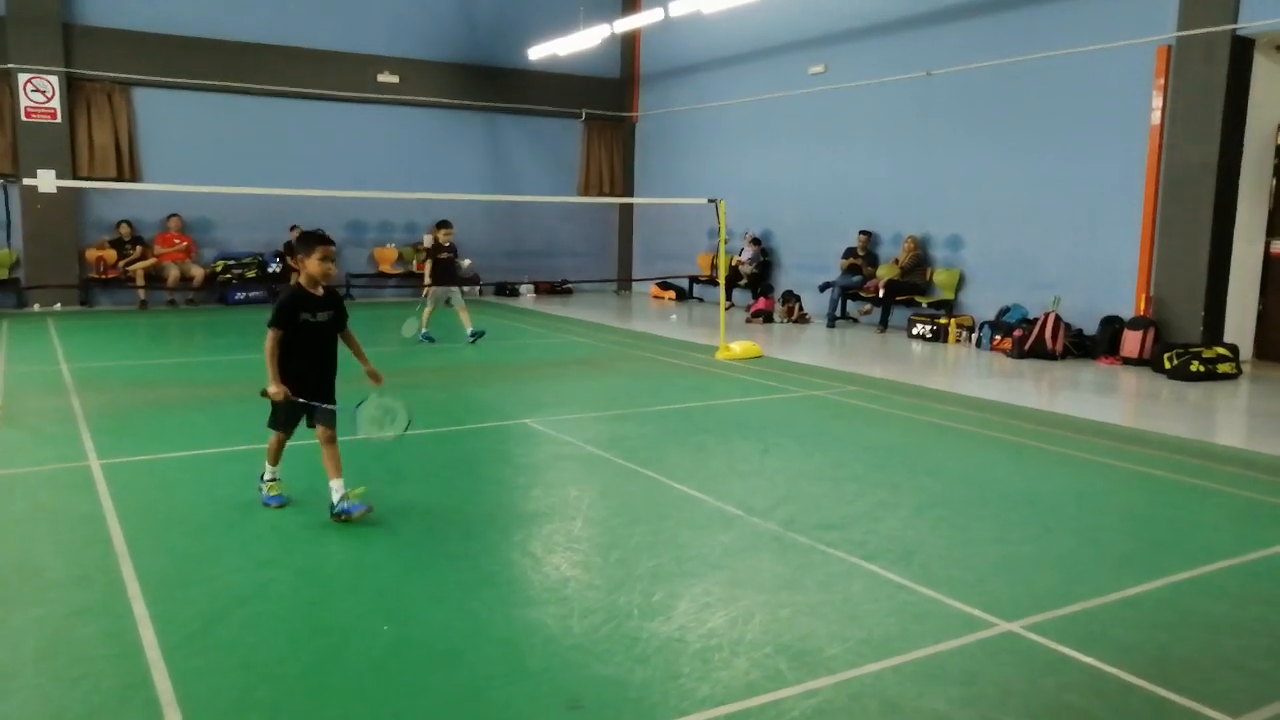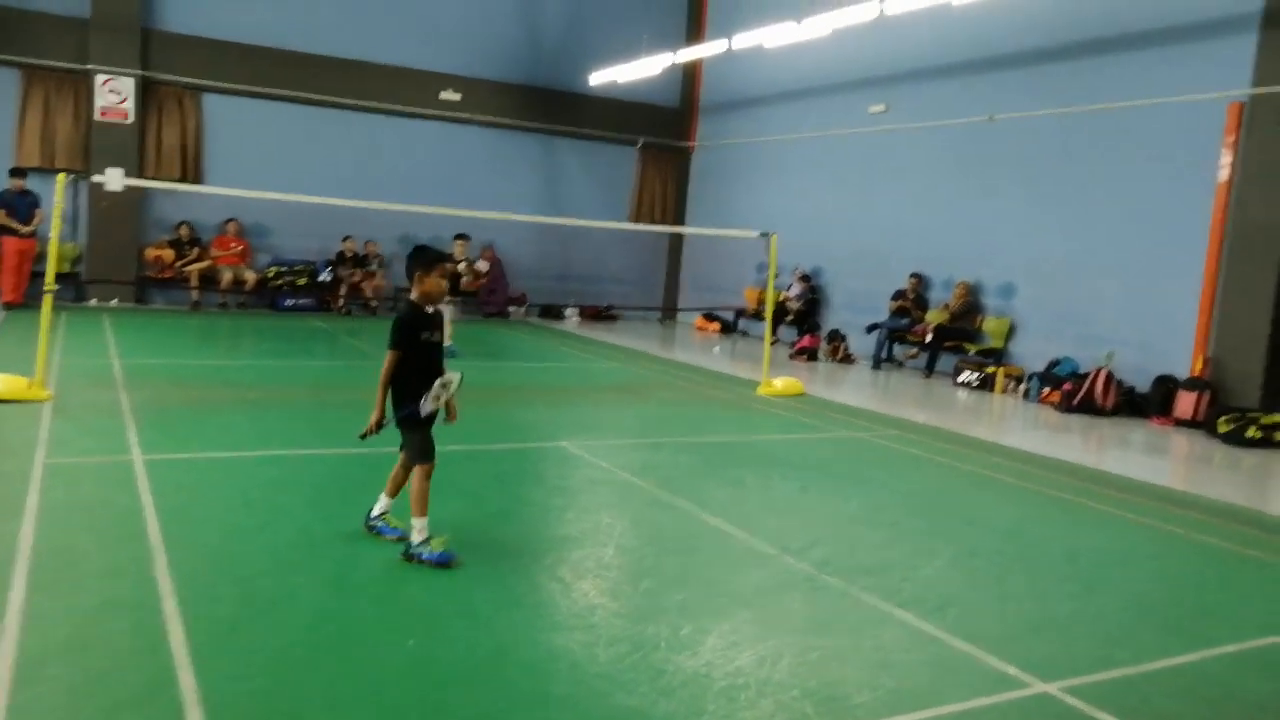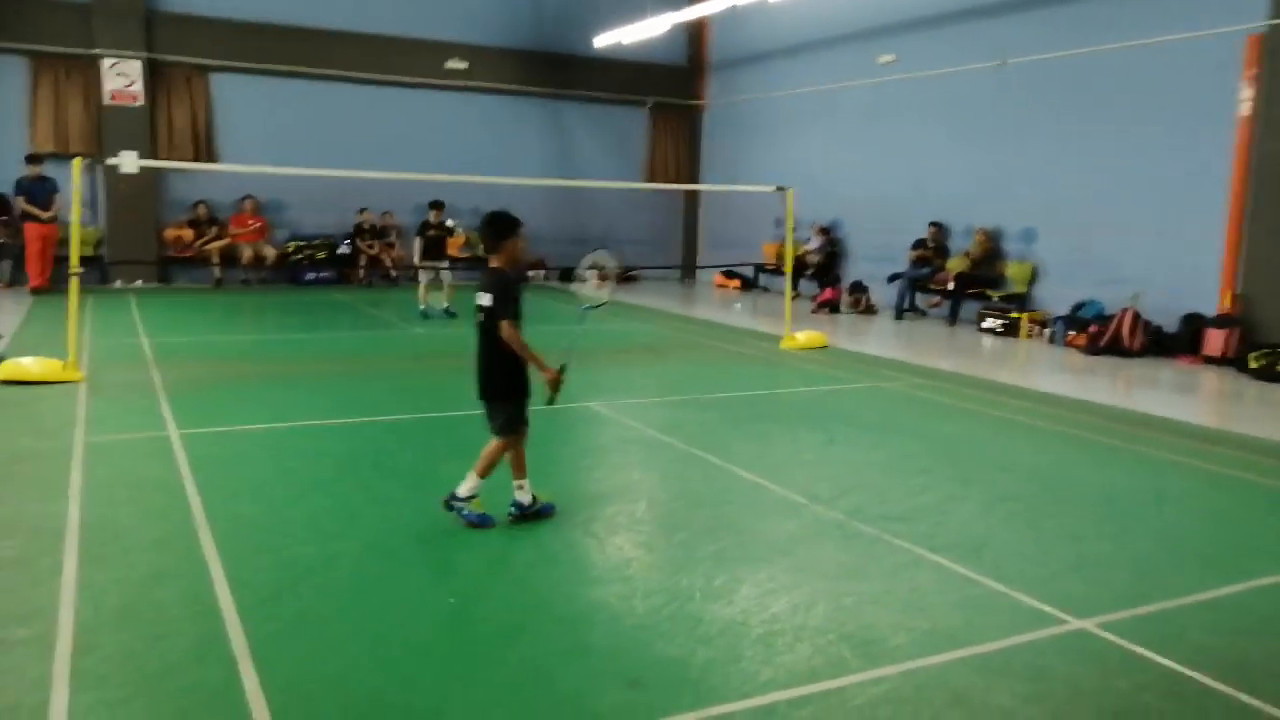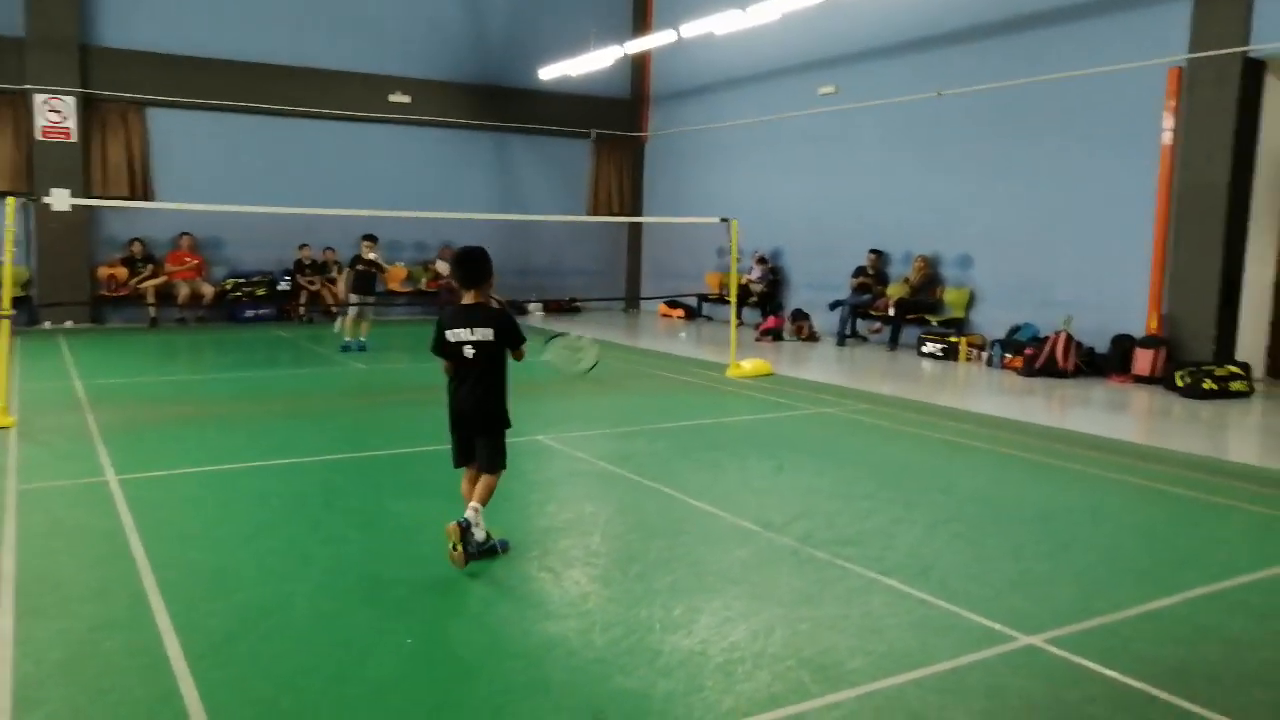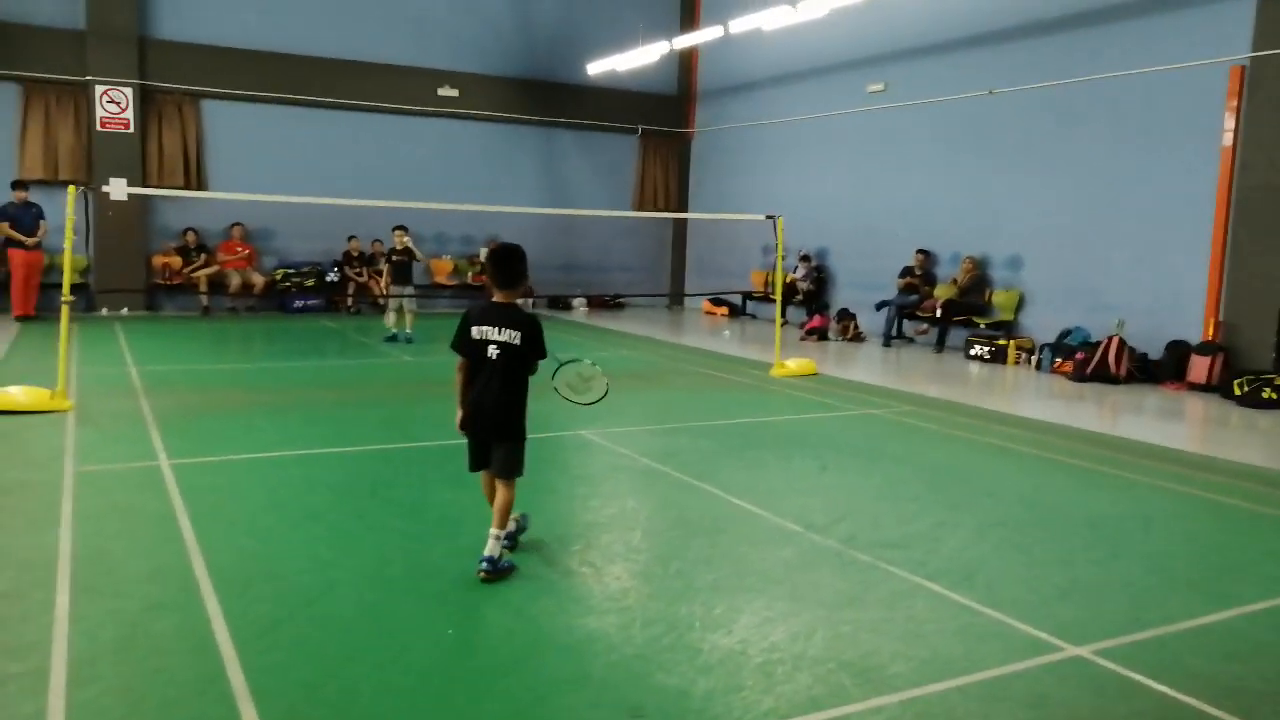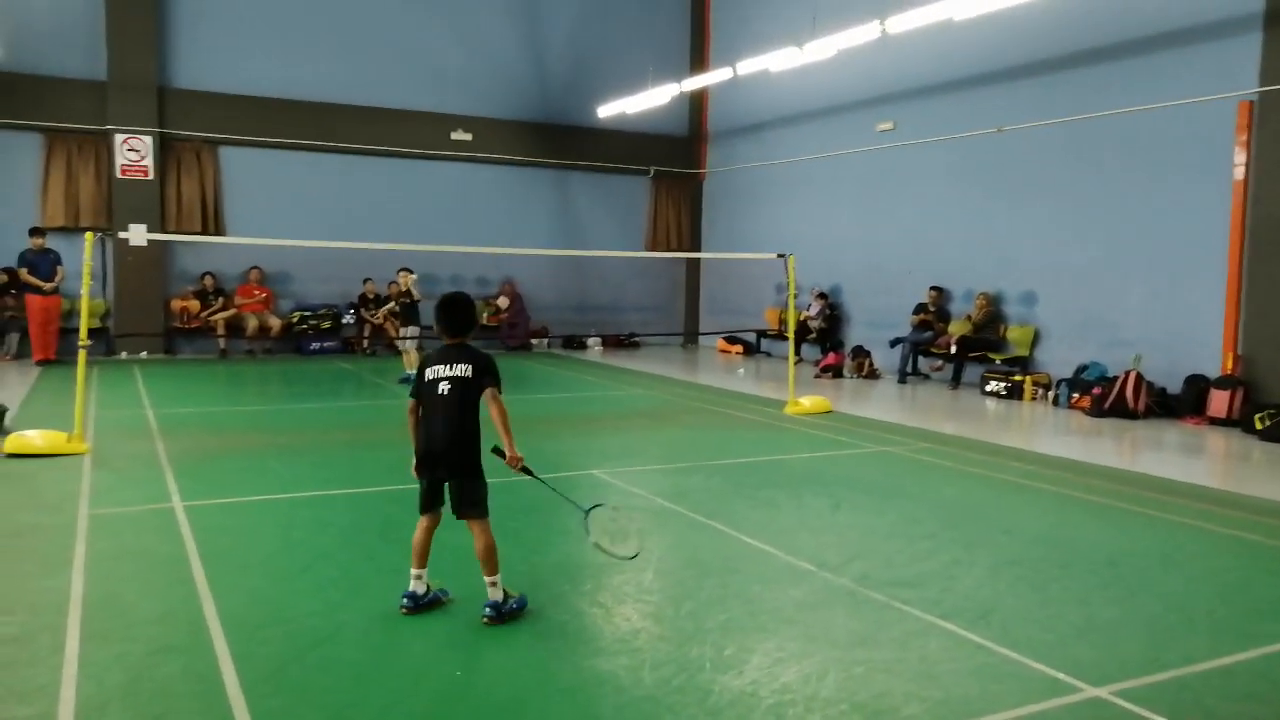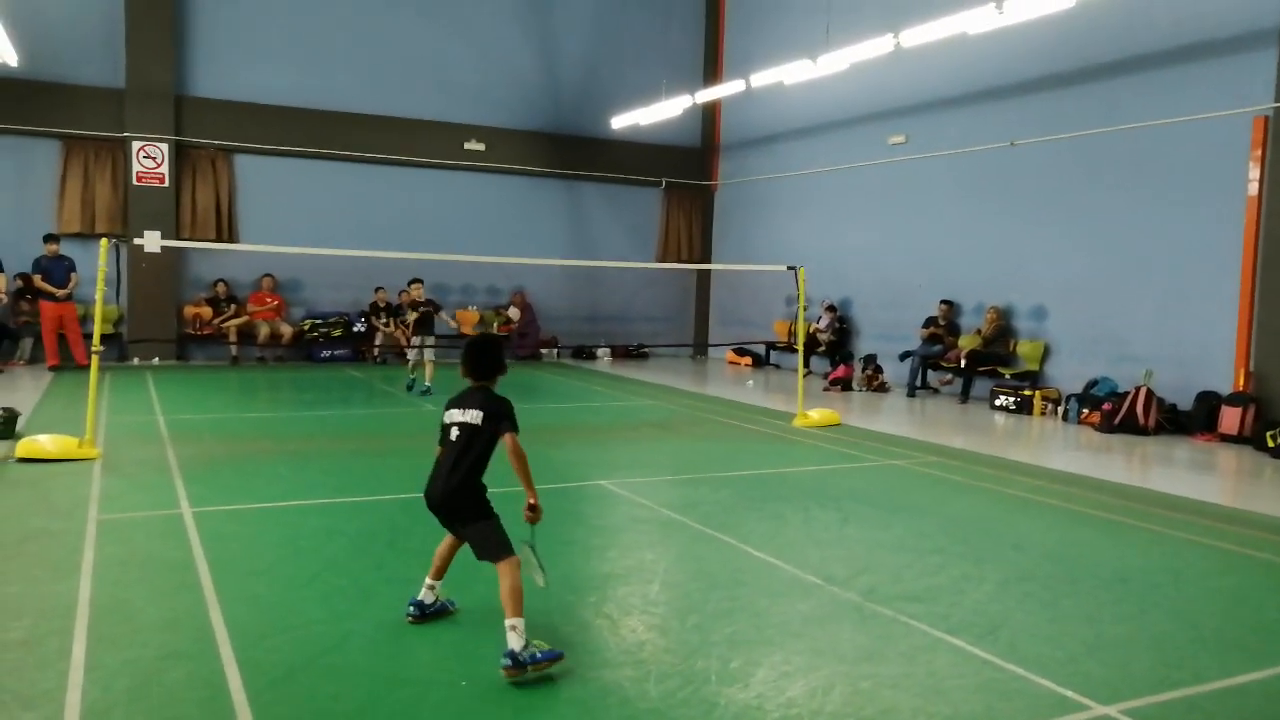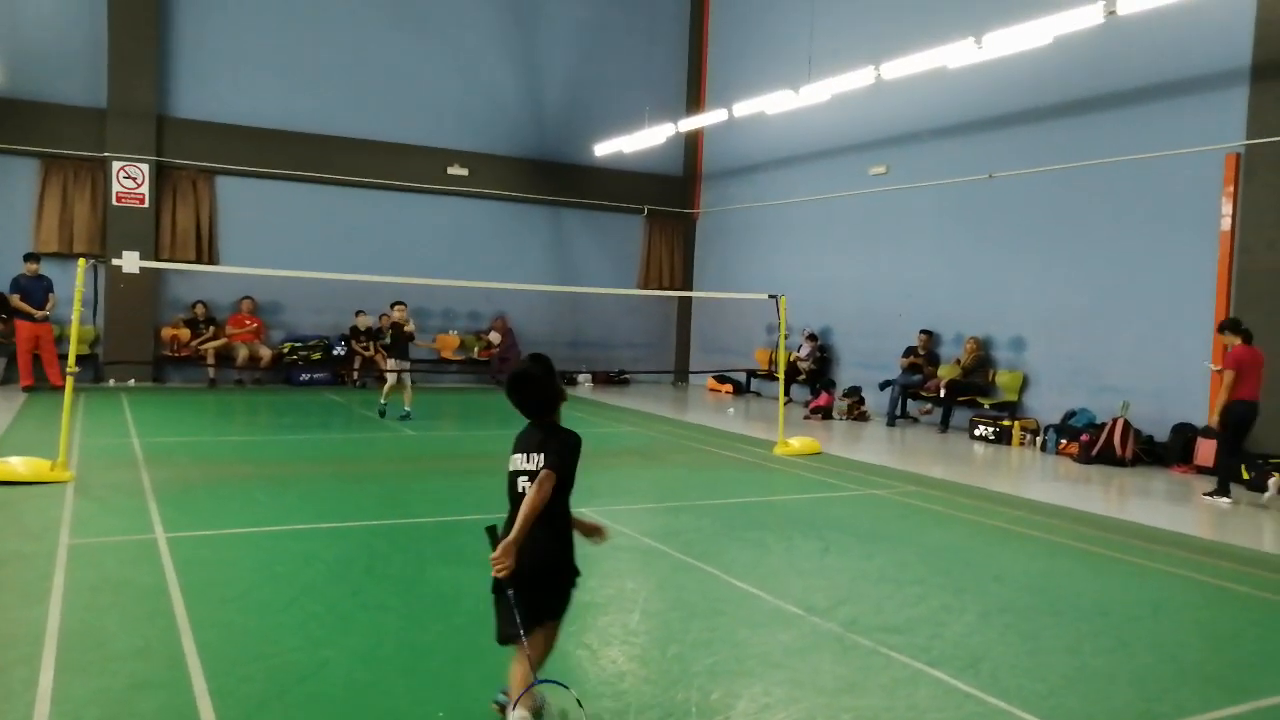
dt=0.5s
person 1, frame 1
left shoulder: (332, 298)
right shoulder: (290, 300)
left elbow: (344, 332)
right elbow: (272, 341)
left wrist: (366, 364)
right wrist: (273, 381)
left hip: (323, 381)
right hip: (293, 382)
left knee: (327, 434)
right knee: (281, 434)
left ankle: (341, 500)
right ankle: (269, 478)
person 1, frame 2
left shoulder: (436, 315)
right shoulder: (407, 318)
right elbow: (390, 364)
left wrist: (447, 399)
right wrist: (379, 408)
left hip: (425, 404)
right hip: (408, 407)
left knee: (409, 461)
right knee: (423, 465)
left ankle: (378, 515)
right ankle: (419, 541)
person 1, frame 3
left shoulder: (489, 280)
right shoulder: (507, 283)
right elbow: (509, 333)
right wrist: (543, 368)
left hip: (495, 372)
right hip: (505, 374)
left knee: (516, 431)
right knee: (506, 436)
left ankle: (524, 500)
right ankle: (463, 496)
person 1, frame 4
left shoulder: (447, 319)
right shoulder: (500, 317)
left elbow: (448, 366)
right elbow: (518, 355)
left hip: (459, 408)
right hip: (489, 408)
left knee: (471, 471)
right knee: (491, 472)
left ankle: (478, 535)
right ankle: (468, 522)
person 1, frame 5
left shoulder: (473, 316)
right shoulder: (528, 323)
left elbow: (462, 366)
right elbow: (532, 369)
left wrist: (461, 406)
left hip: (476, 410)
right hip: (508, 413)
left knee: (488, 472)
right knee: (505, 481)
left ankle: (508, 526)
right ankle: (491, 556)
person 1, frame 6
left shoulder: (428, 362)
right shoulder: (480, 360)
left elbow: (412, 409)
right elbow: (493, 401)
left wrist: (417, 450)
right wrist: (510, 446)
left hip: (428, 452)
right hip: (461, 453)
left knee: (428, 518)
right knee: (479, 522)
left ankle: (415, 591)
right ankle: (496, 600)
person 1, frame 7
left shoulder: (452, 403)
right shoulder: (497, 405)
right elbow: (512, 446)
right wrist: (531, 495)
left hip: (435, 492)
right hip: (465, 495)
left knee: (456, 534)
right knee: (508, 563)
left ankle: (424, 601)
right ankle: (517, 650)
person 1, frame 8
left shoulder: (521, 440)
right shoulder: (566, 440)
right elbow: (543, 488)
left wrist: (578, 523)
right wrist: (513, 540)
left hip: (515, 561)
right hip: (549, 558)
left knee: (525, 649)
right knee: (545, 627)
